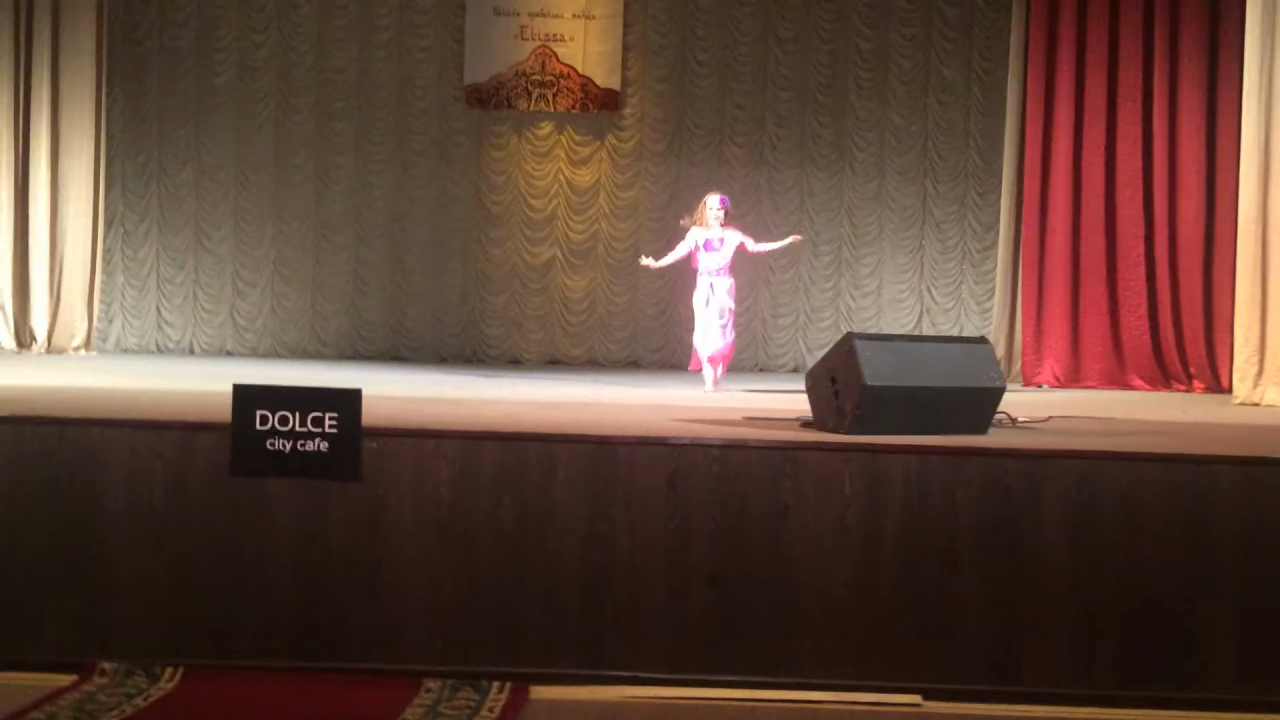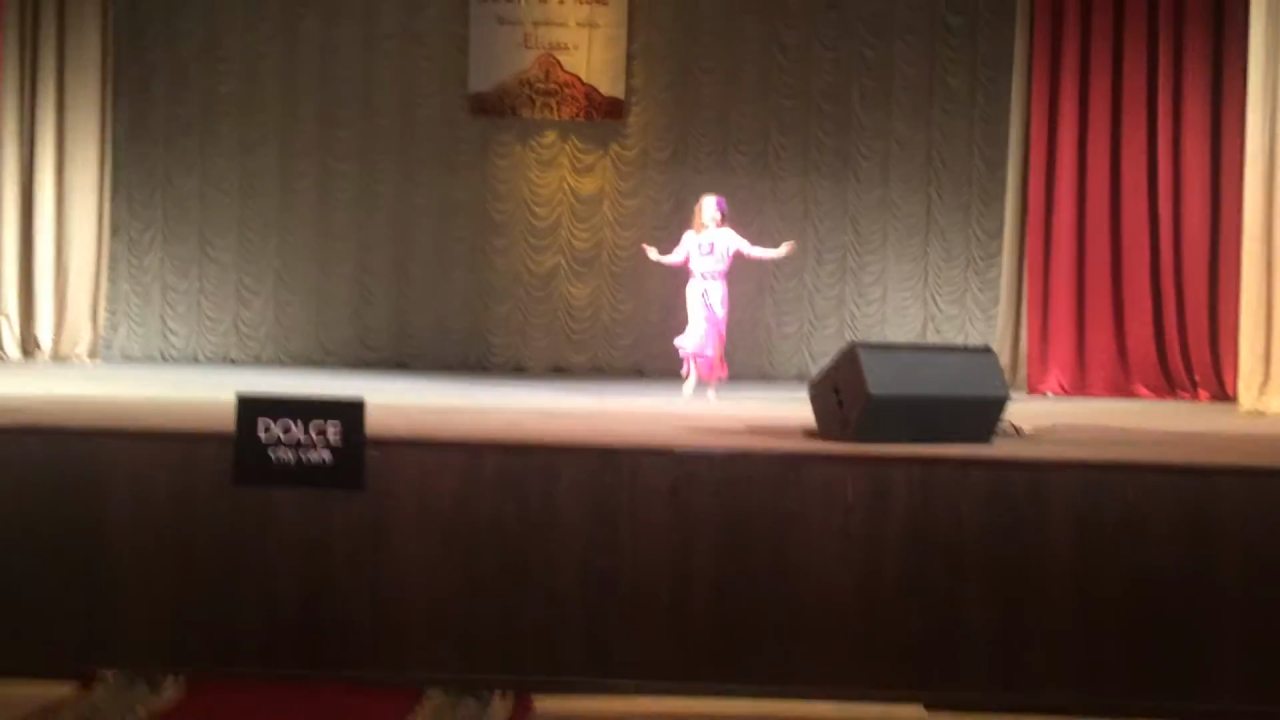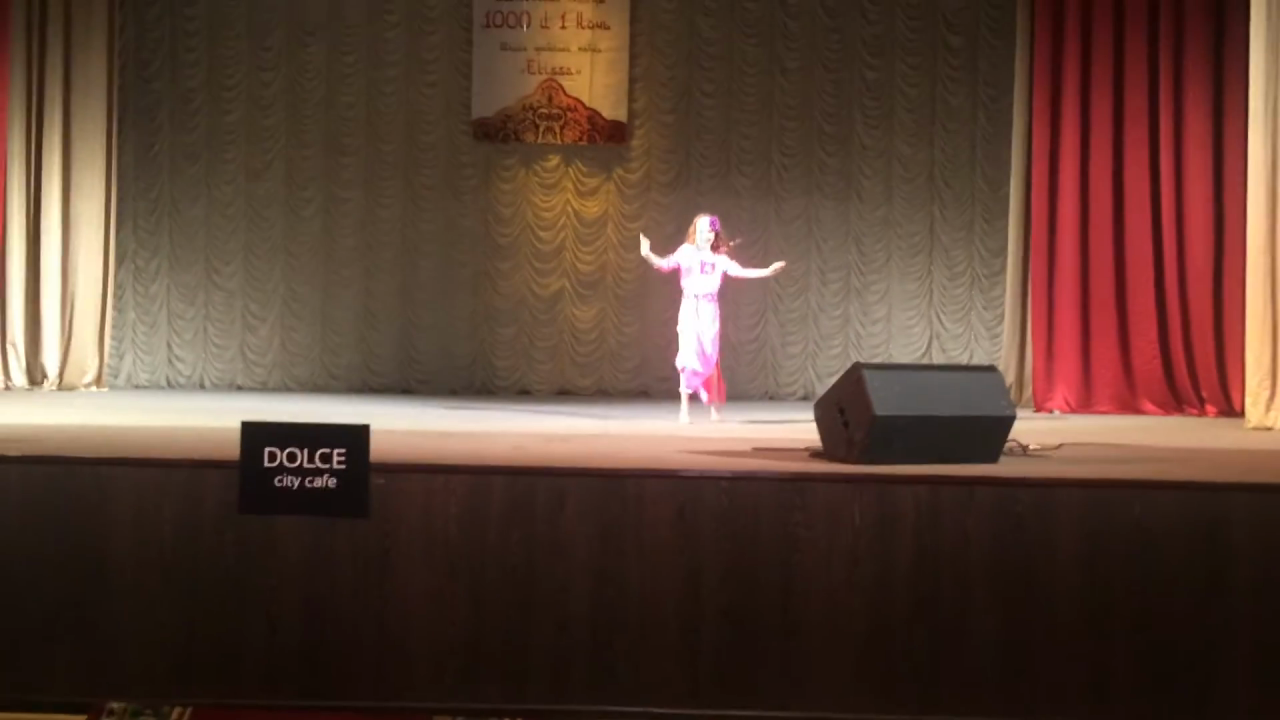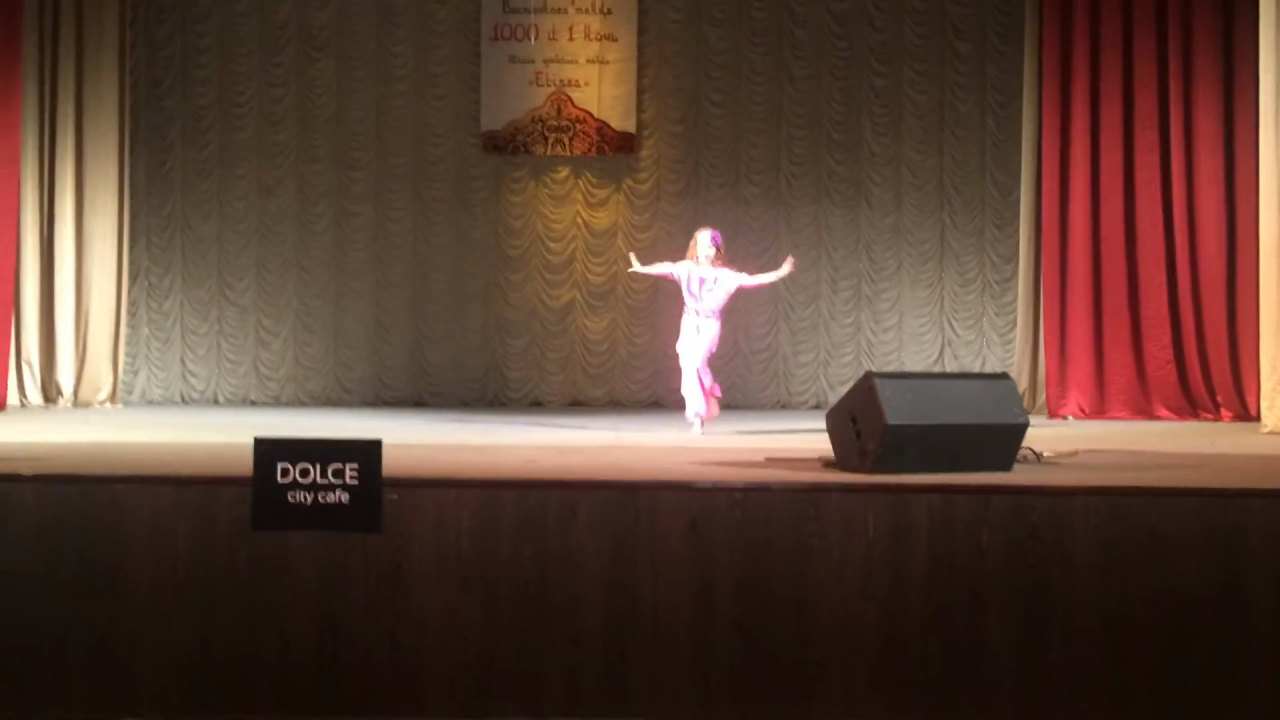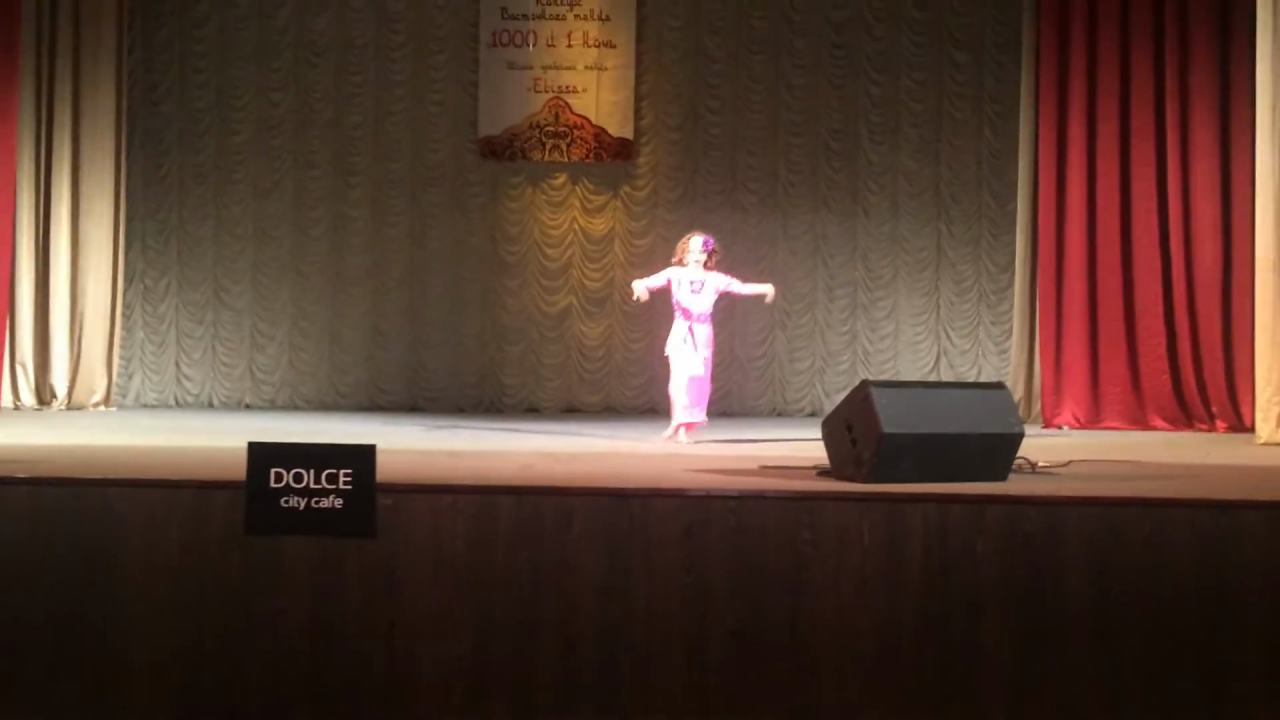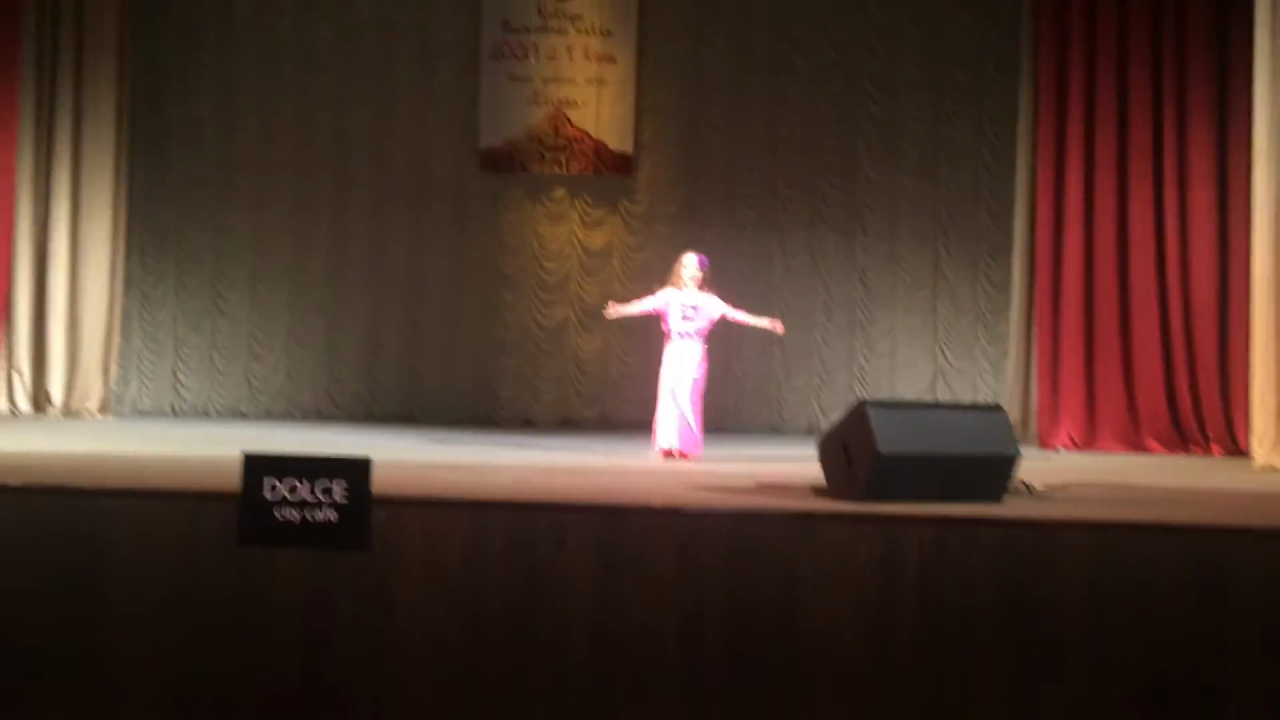
dt=0.2s
person 1, frame 1
left shoulder: (731, 234)
right shoulder: (696, 233)
left elbow: (754, 246)
right elbow: (681, 251)
left wrist: (784, 242)
right wrist: (657, 263)
left hip: (723, 284)
right hip: (703, 285)
left knee: (720, 329)
right knee: (703, 330)
left ankle: (714, 376)
right ankle: (707, 371)
person 1, frame 2
left shoulder: (727, 235)
right shoulder: (691, 237)
left elbow: (750, 250)
right elbow: (678, 257)
left wrist: (777, 252)
right wrist: (658, 257)
left hip: (717, 289)
right hip: (696, 289)
left knee: (715, 336)
right knee: (699, 330)
left ankle: (711, 385)
right ankle: (692, 375)
person 1, frame 3
left shoulder: (720, 258)
right shoulder: (686, 251)
left elbow: (739, 271)
right elbow: (665, 265)
left wrist: (768, 271)
right wrist: (648, 255)
left hip: (709, 309)
right hip: (689, 308)
left knee: (709, 357)
right knee: (689, 353)
left ankle: (714, 404)
right ankle: (685, 406)
person 1, frame 4
left shoulder: (725, 274)
right shoulder: (687, 268)
left elbow: (750, 280)
right elbow: (664, 269)
left wrist: (778, 273)
right wrist: (642, 268)
left hip: (710, 324)
right hip: (690, 324)
left knee: (696, 361)
right knee: (690, 367)
right ankle: (696, 419)
person 1, frame 5
left shoulder: (714, 277)
right shoulder: (675, 273)
left elbow: (740, 287)
right elbow: (652, 281)
left wrist: (765, 288)
right wrist: (639, 286)
left hip: (702, 330)
right hip: (681, 329)
left knee: (697, 374)
right knee: (681, 371)
left ankle: (685, 425)
right ankle: (679, 423)
person 1, frame 6
left shoulder: (709, 300)
right shoulder: (668, 295)
left elbow: (734, 314)
right elbow: (645, 305)
left wrist: (765, 322)
right wrist: (620, 310)
left hip: (694, 351)
right hip: (674, 350)
left knee: (688, 397)
right knee: (668, 395)
left ankle: (683, 446)
right ankle: (664, 445)
